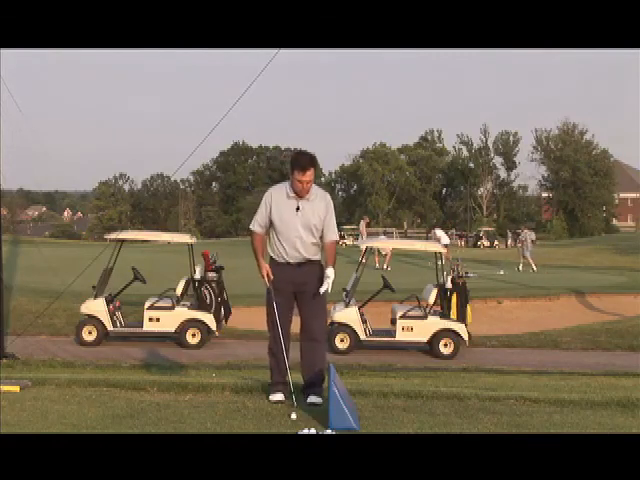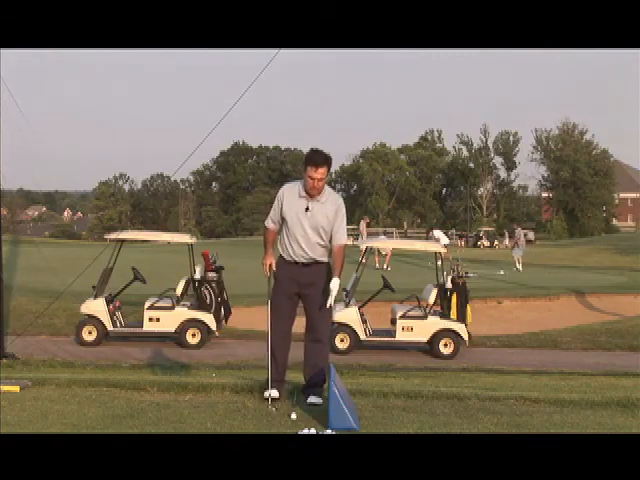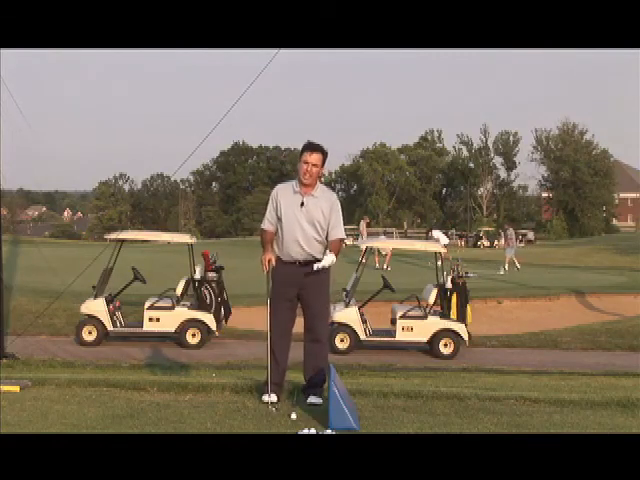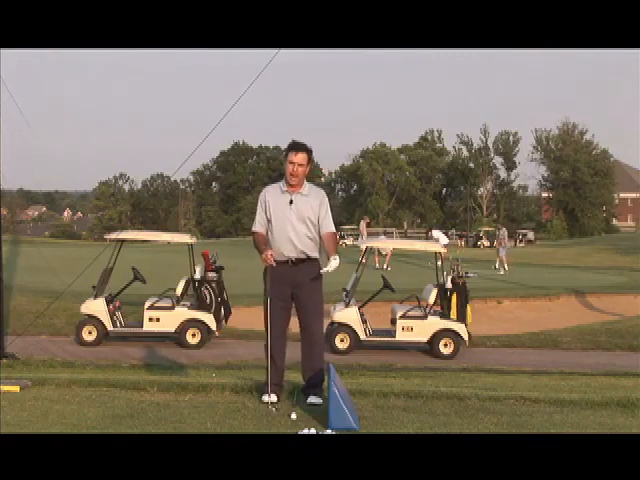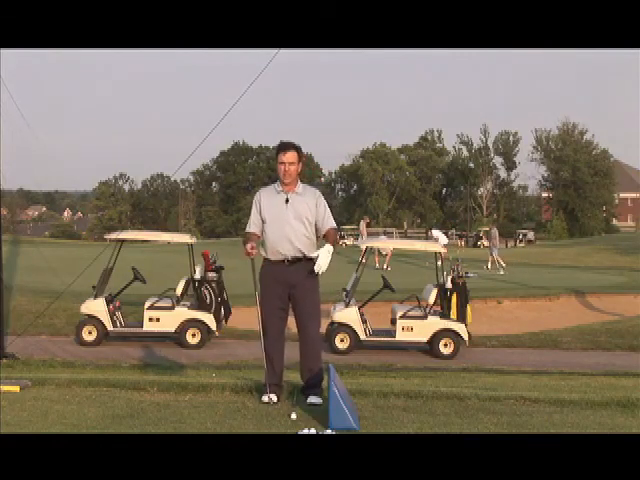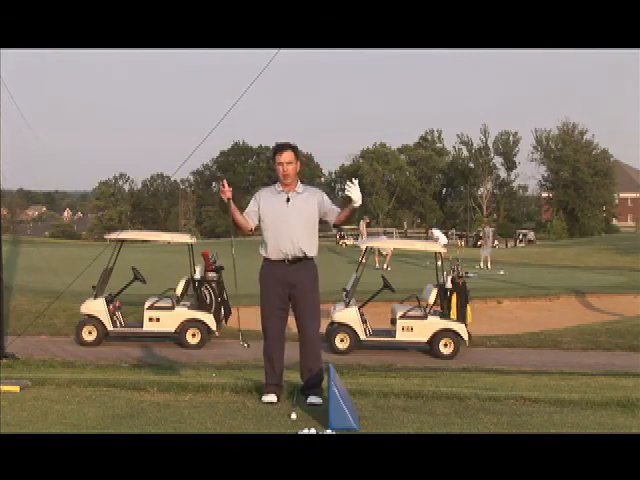
dt=0.4s
person 1, frame 1
left shoulder: (324, 199)
right shoulder: (273, 195)
left elbow: (330, 238)
right elbow: (258, 230)
left wrist: (330, 268)
right wrist: (260, 261)
left hip: (311, 270)
right hip: (279, 270)
left knee: (314, 330)
right knee: (278, 330)
left ankle: (313, 388)
right ankle: (278, 385)
person 1, frame 2
left shoulder: (335, 202)
right shoulder: (286, 193)
left elbow: (338, 243)
right elbow: (272, 225)
left wrist: (335, 278)
right wrist: (268, 252)
left hip: (318, 272)
right hip: (287, 268)
left knee: (319, 332)
right knee: (279, 327)
left ankle: (314, 388)
right ankle: (275, 383)
person 1, frame 3
left shoulder: (330, 198)
right shoulder: (280, 192)
left elbow: (336, 236)
right elbow: (268, 227)
left wrist: (332, 254)
right wrist: (267, 249)
left hip: (315, 271)
right hip: (284, 269)
left knee: (317, 331)
right knee: (279, 329)
left ankle: (314, 388)
right ankle: (274, 386)
person 1, frame 4
left shoulder: (318, 196)
right shoulder: (268, 194)
left elbow: (327, 231)
right elbow: (258, 230)
left wrist: (333, 256)
right wrist: (264, 249)
left hip: (308, 269)
right hip: (277, 270)
left knee: (312, 329)
right knee: (274, 330)
left ankle: (313, 388)
right ankle: (273, 387)
person 1, frame 5
left shoulder: (313, 196)
right shoulder: (263, 196)
left elbow: (329, 228)
right elbow: (253, 231)
left wrist: (328, 246)
right wrist: (250, 243)
left hip: (305, 269)
right hip: (272, 269)
left knee: (310, 329)
right knee: (272, 330)
left ankle: (312, 388)
right ankle: (272, 386)
person 1, frame 6
left shoulder: (314, 195)
right shoulder: (263, 196)
left elbow: (337, 218)
right elbow: (246, 225)
left wrist: (353, 204)
right wrist: (229, 202)
left hip: (304, 268)
right hip: (272, 269)
left knee: (310, 329)
right knee: (272, 330)
left ankle: (312, 388)
right ankle: (272, 387)
